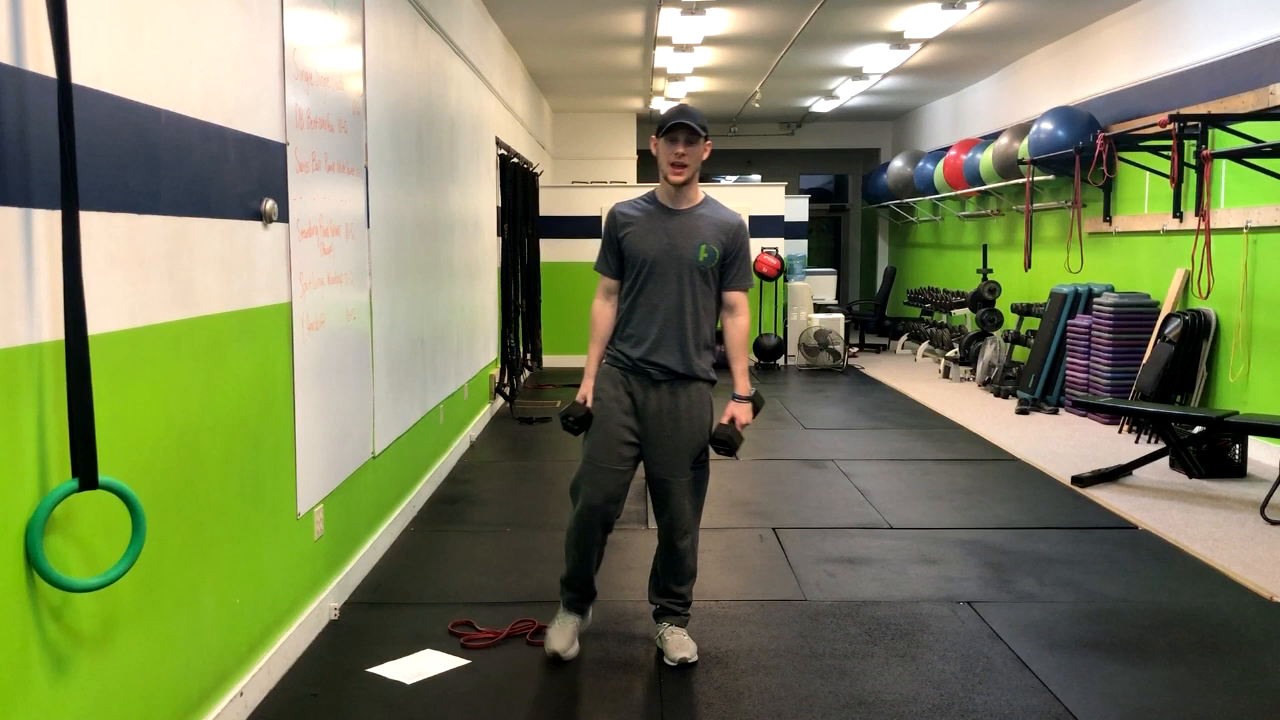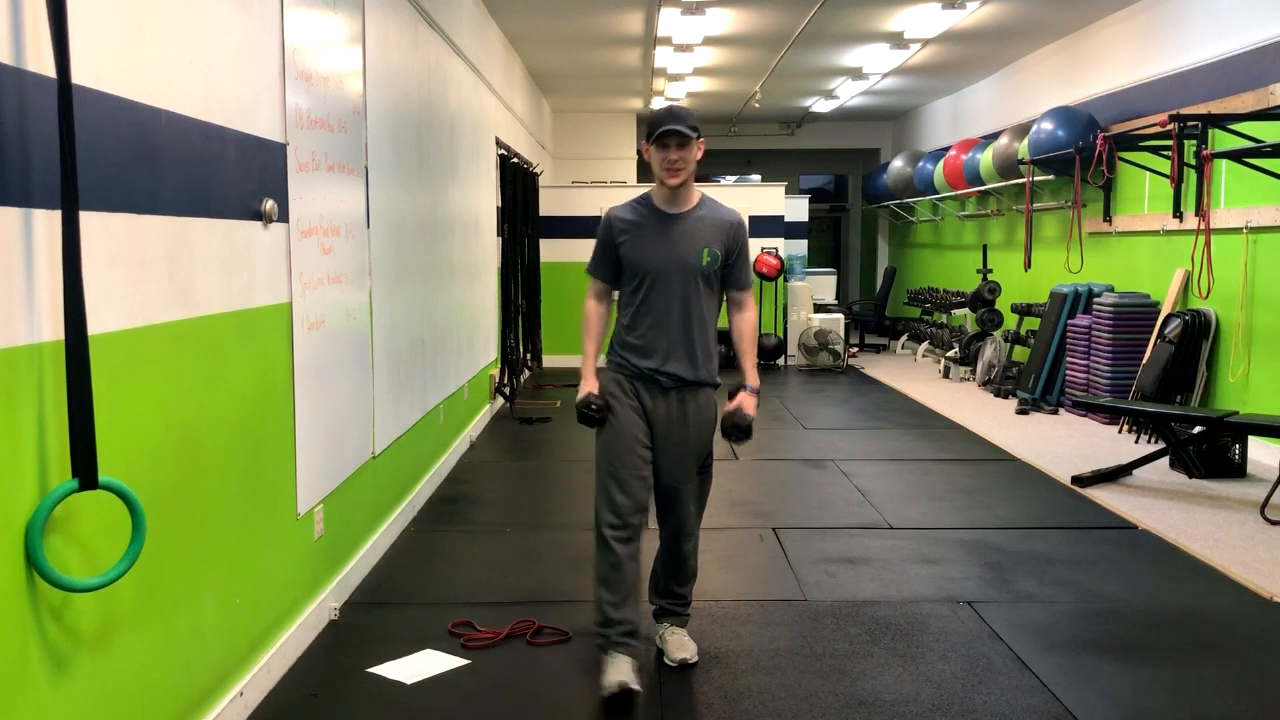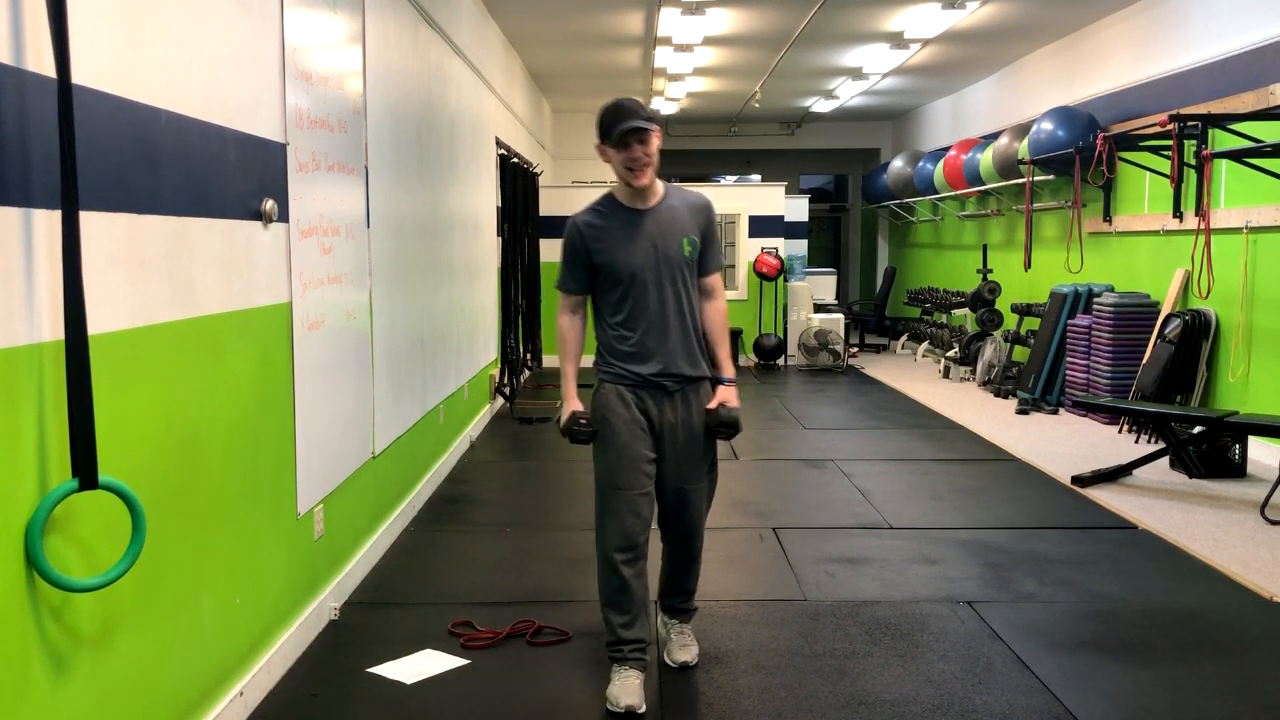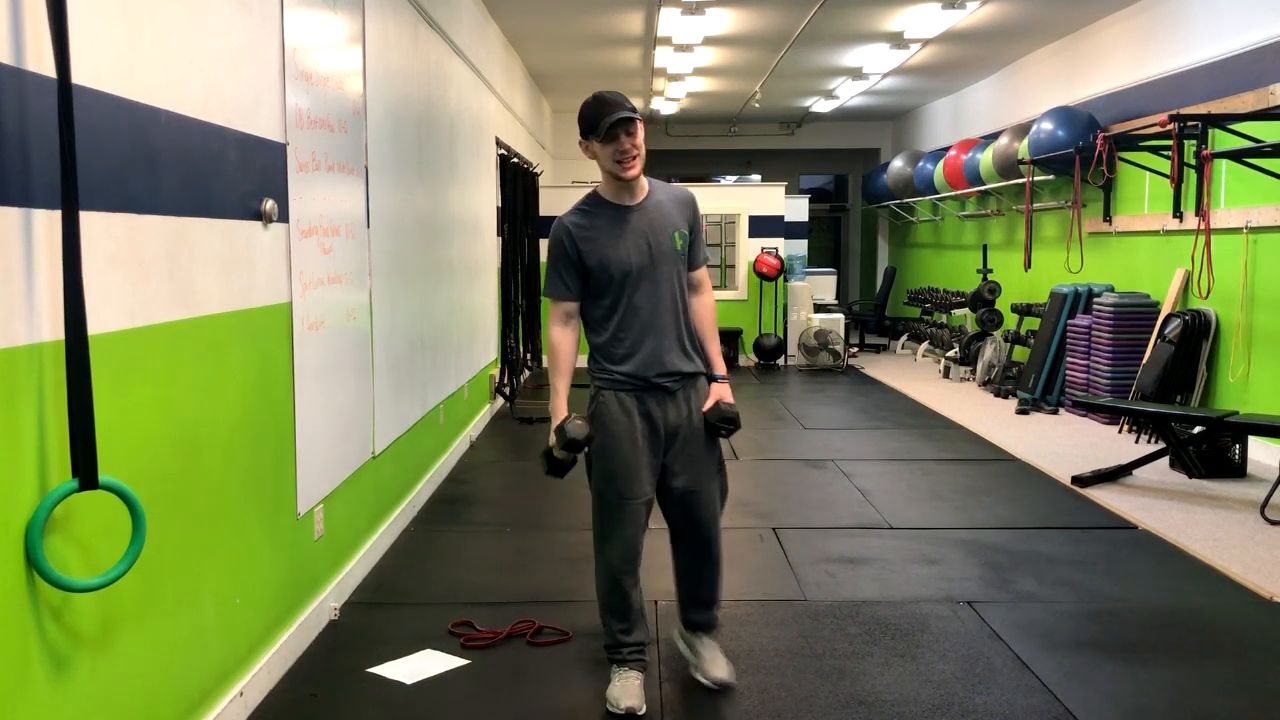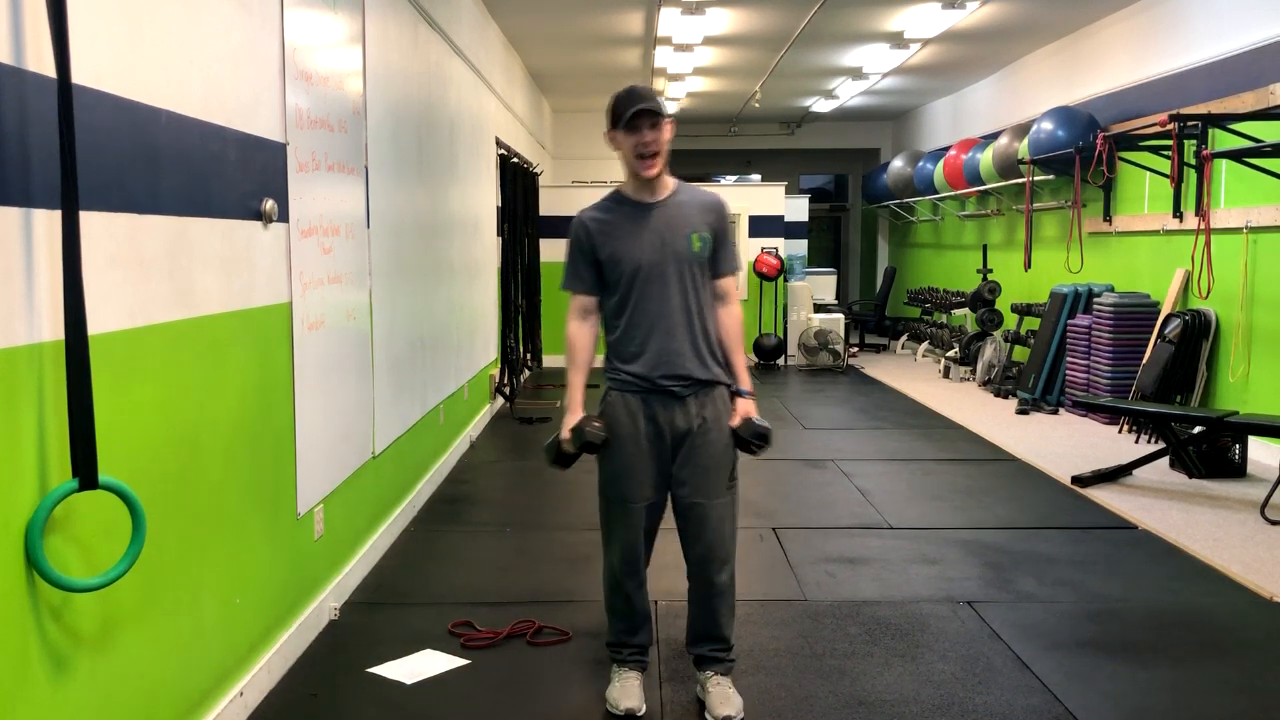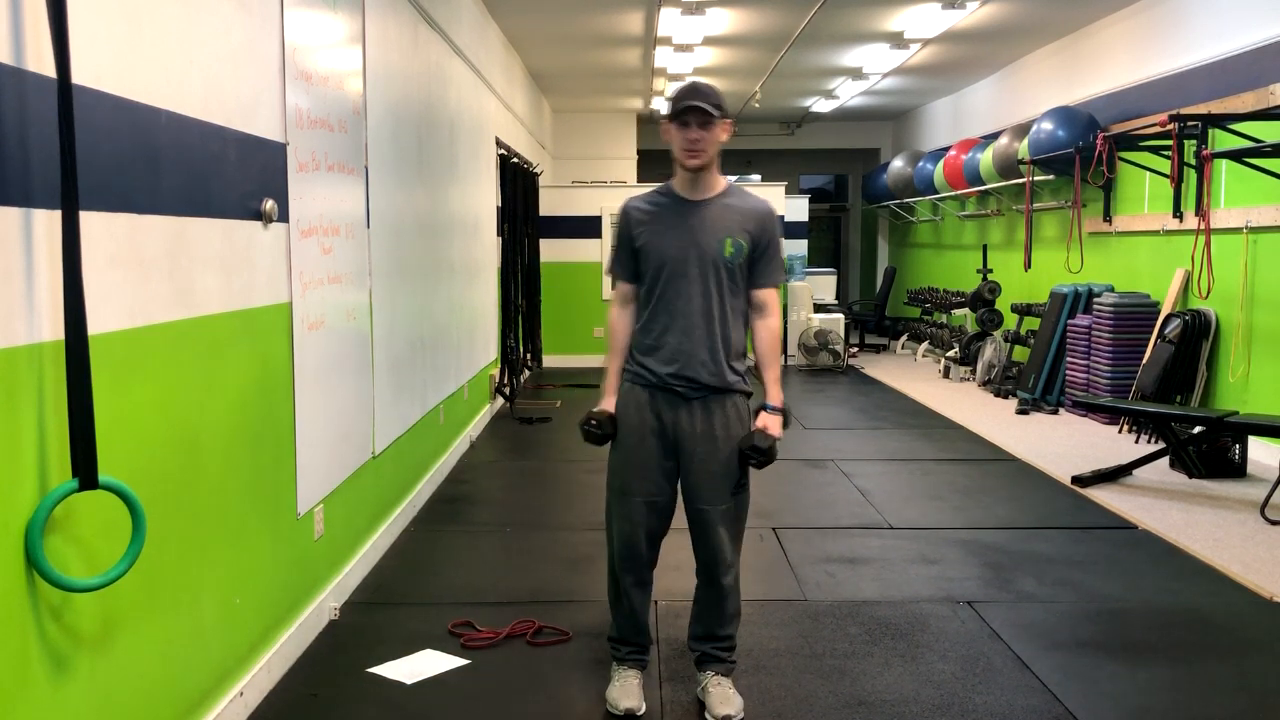
dt=0.4s
person 1, frame 1
left shoulder: (727, 227)
right shoulder: (624, 218)
left elbow: (734, 312)
right elbow: (607, 298)
left wrist: (742, 392)
right wrist: (589, 373)
left hip: (686, 387)
right hip: (621, 380)
left knee: (679, 516)
right knee: (594, 500)
left ankle: (671, 617)
right ankle: (574, 604)
person 1, frame 2
left shoulder: (725, 225)
right shoulder: (620, 221)
left elbow: (741, 306)
right elbow: (599, 296)
left wrist: (749, 383)
right wrist: (589, 369)
left hip: (693, 391)
right hip: (627, 386)
left knee: (682, 518)
right knee: (620, 517)
left ankle: (671, 619)
right ankle: (619, 645)
person 1, frame 3
left shoulder: (695, 209)
right shoulder: (588, 227)
left elbow: (711, 297)
right elbow: (572, 311)
left wrist: (725, 378)
right wrist: (570, 393)
left hip: (690, 390)
right hip: (622, 394)
left knee: (686, 518)
right knee: (623, 531)
left ankle: (676, 615)
right ankle: (627, 657)
person 1, frame 4
left shoulder: (679, 204)
right shoulder: (573, 229)
left elbow: (698, 292)
right elbow: (564, 322)
left wrist: (719, 376)
right wrist: (558, 411)
left hip: (688, 391)
right hip: (620, 400)
left knee: (701, 526)
right knee: (620, 537)
left ankle: (698, 634)
right ankle: (627, 659)
person 1, frame 5
left shoulder: (708, 209)
right shoulder: (593, 224)
left elbow: (725, 301)
right elbow: (583, 317)
left wrist: (743, 388)
right wrist: (573, 405)
left hip: (705, 399)
right hip: (630, 403)
left knee: (711, 543)
right knee: (626, 543)
left ankle: (713, 666)
right ankle: (628, 661)
person 1, frame 6
left shoulder: (755, 217)
right shoulder: (638, 213)
left elbow: (764, 313)
right elbow: (624, 305)
left wrist: (772, 403)
right wrist: (611, 390)
left hip: (719, 403)
right hip: (644, 400)
left knee: (718, 545)
right knee: (631, 539)
left ankle: (715, 666)
right ankle: (628, 660)
